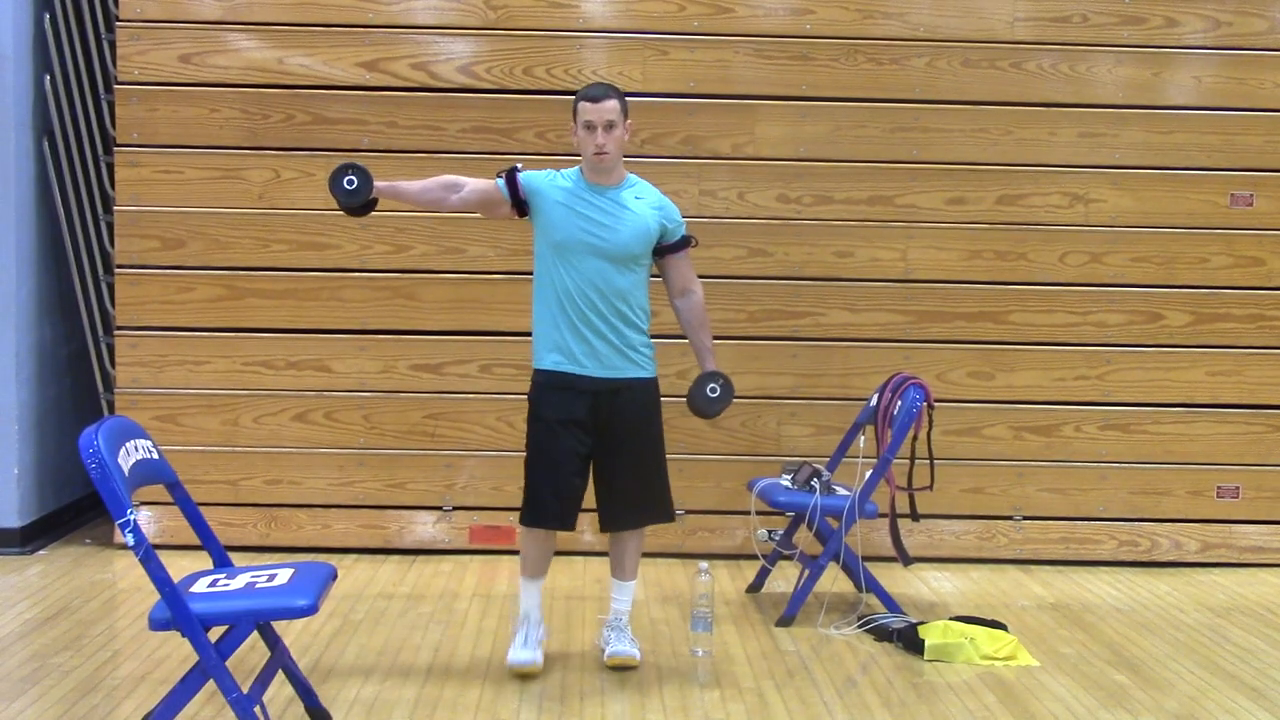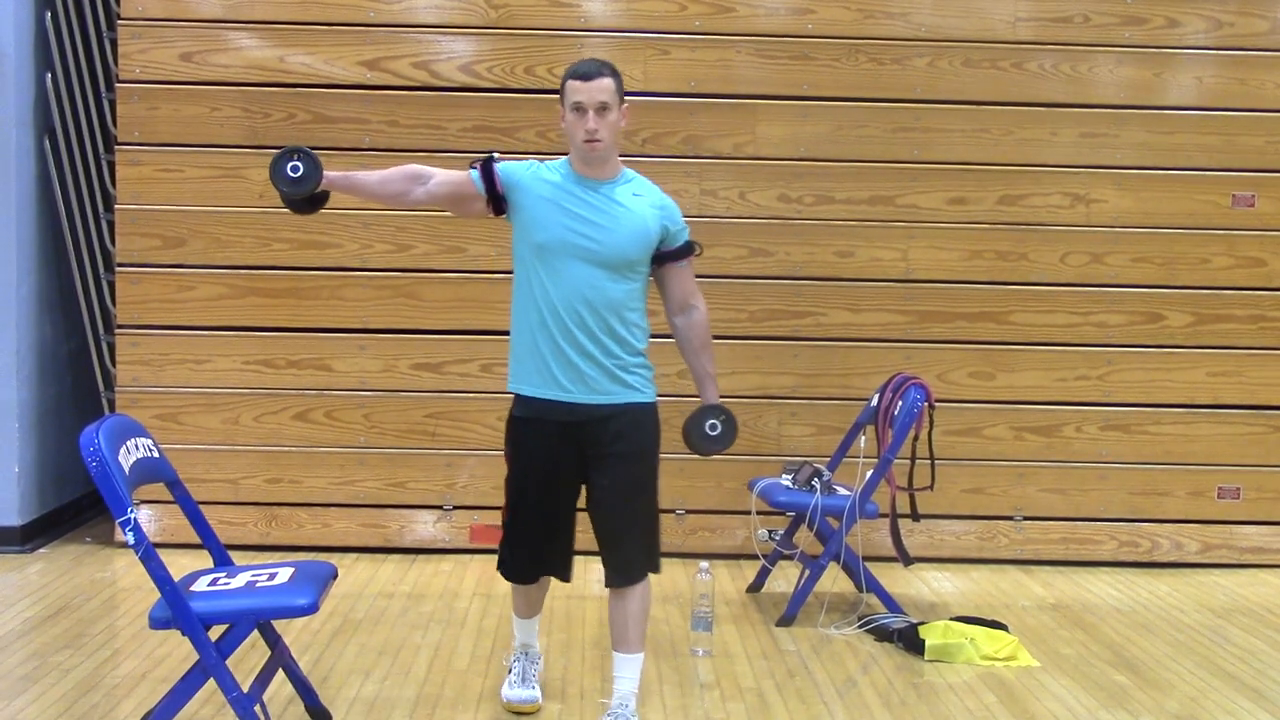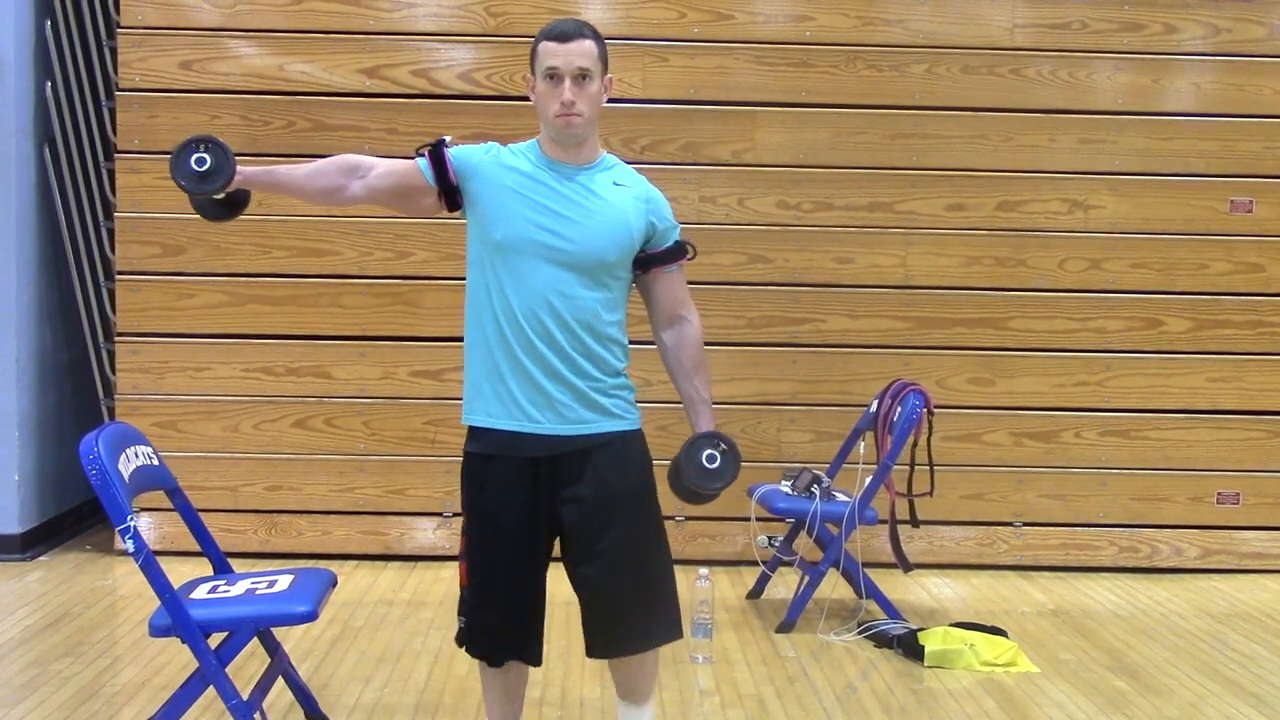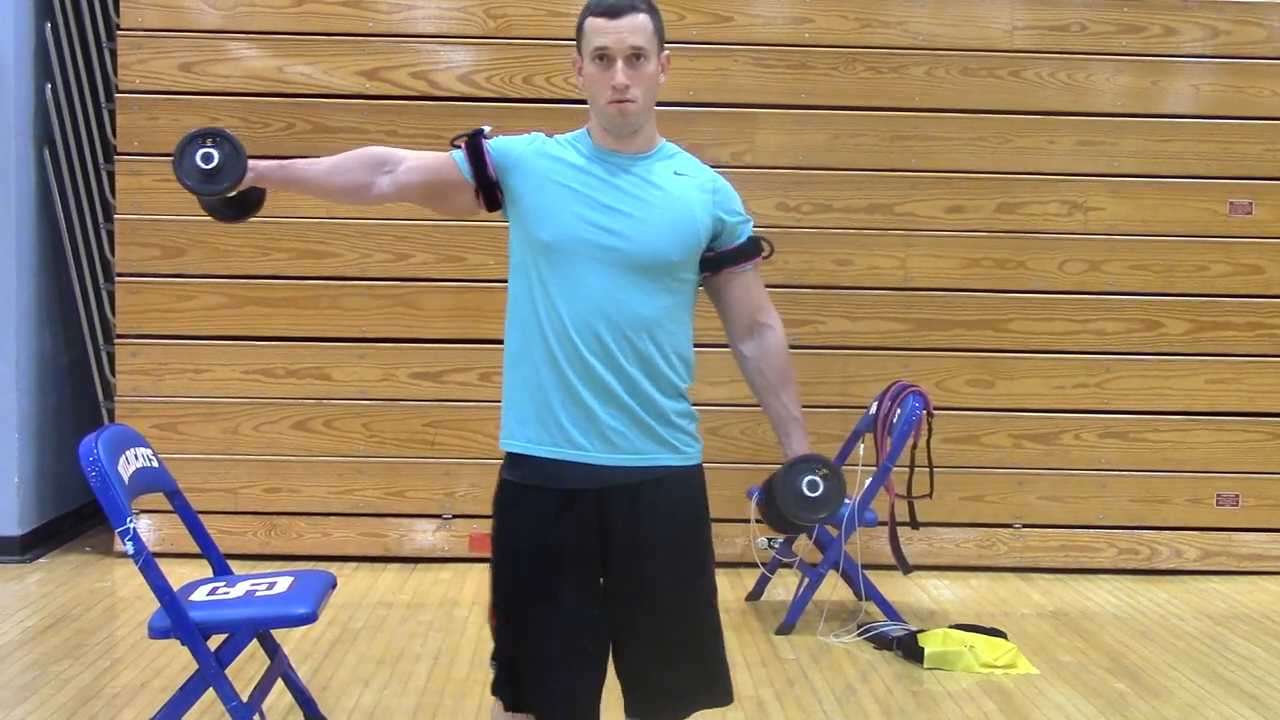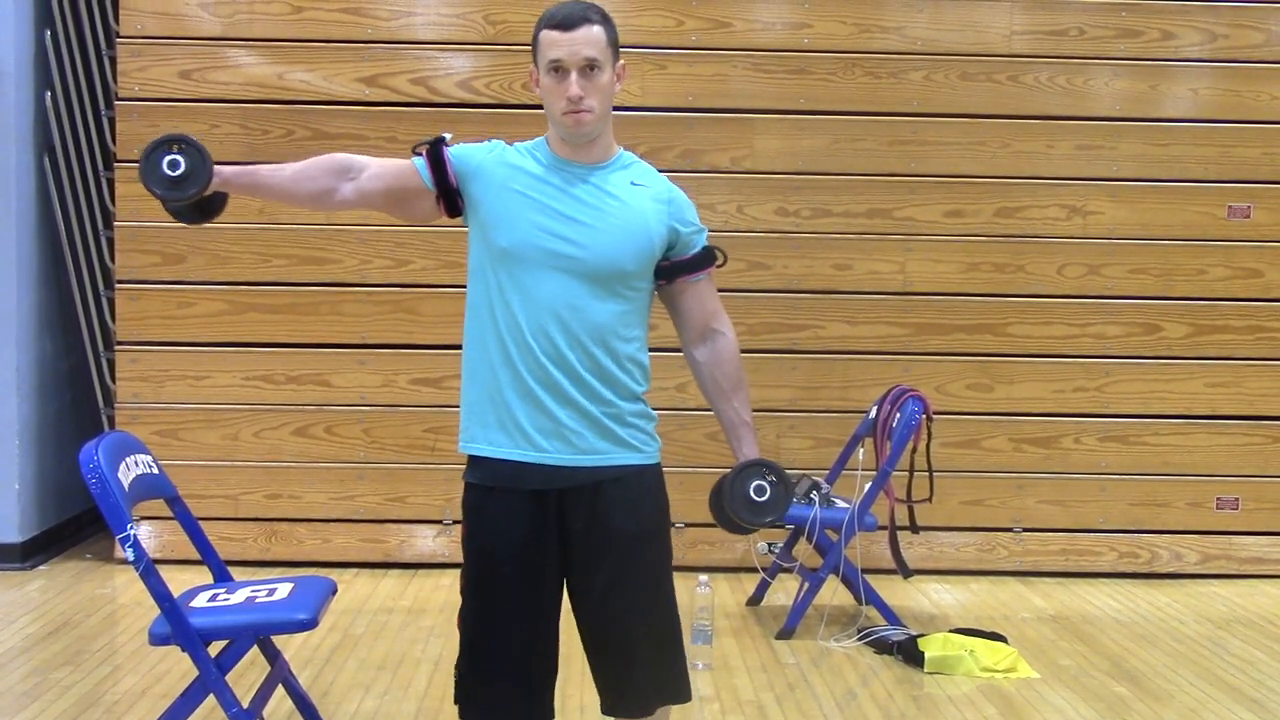
dt=1s
person 1, frame 1
left shoulder: (657, 209)
right shoulder: (543, 190)
left elbow: (686, 294)
right elbow: (456, 192)
left wrist: (708, 365)
right wrist: (382, 188)
left hip: (632, 381)
right hip: (558, 377)
left knee: (630, 509)
right knee: (544, 506)
left ankle: (618, 623)
right ankle: (529, 619)
person 1, frame 2
left shoulder: (658, 208)
right shoulder: (523, 183)
left elbow: (687, 310)
right elbow: (424, 185)
left wrist: (709, 395)
right wrist: (331, 180)
left hip: (627, 410)
right hip: (541, 406)
left knee: (628, 560)
right knee: (529, 552)
right ankle: (526, 653)
person 1, frame 3
left shoulder: (642, 201)
right shoulder: (483, 170)
left elbow: (677, 323)
right elbow: (361, 177)
left wrist: (704, 427)
right wrist: (247, 175)
left hip: (606, 441)
right hip: (500, 439)
left knee: (632, 618)
right knee: (500, 624)
person 1, frame 4
left shoulder: (708, 193)
right shoulder: (524, 163)
left elbow: (755, 331)
right elbow: (387, 173)
left wrist: (797, 448)
right wrist: (259, 171)
left hip: (661, 474)
right hip: (542, 469)
person 1, frame 5
left shoulder: (663, 202)
right shoulder: (484, 172)
left elbow: (708, 337)
right elbow: (352, 180)
left wrist: (746, 452)
right wrist: (225, 176)
left hip: (621, 473)
right hip: (506, 471)
